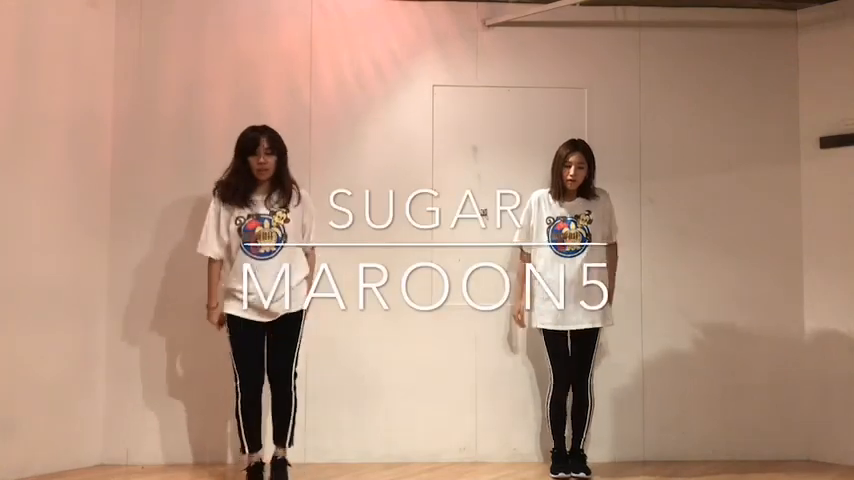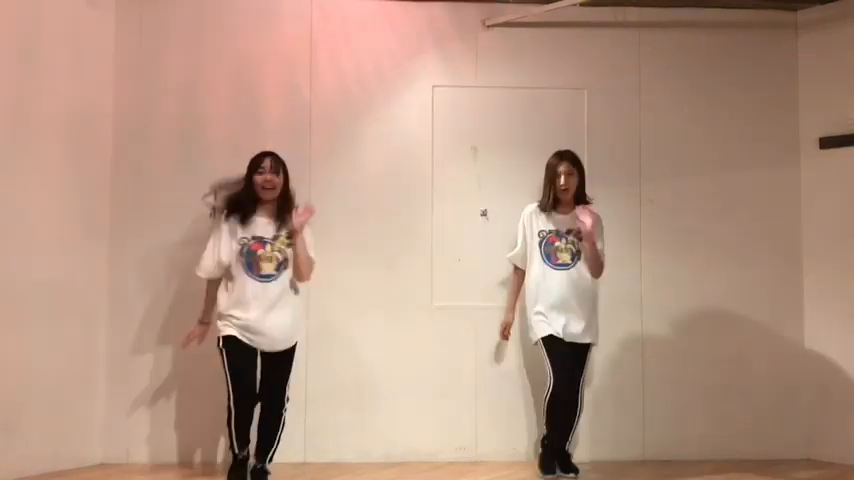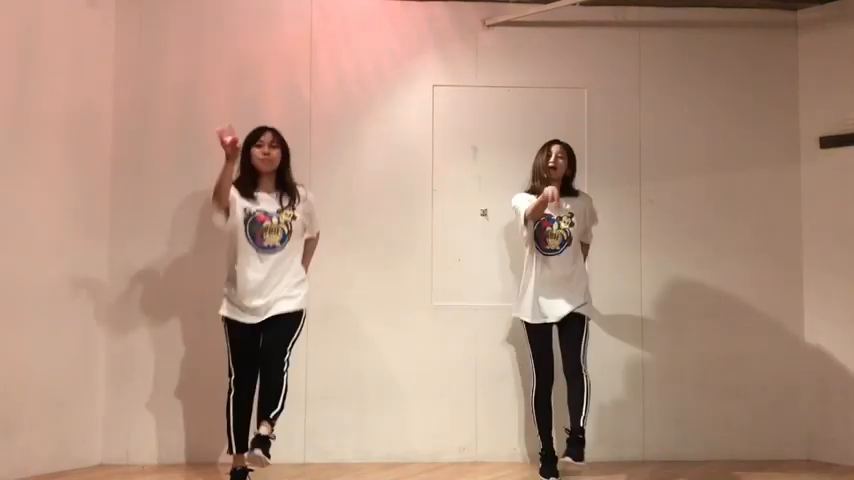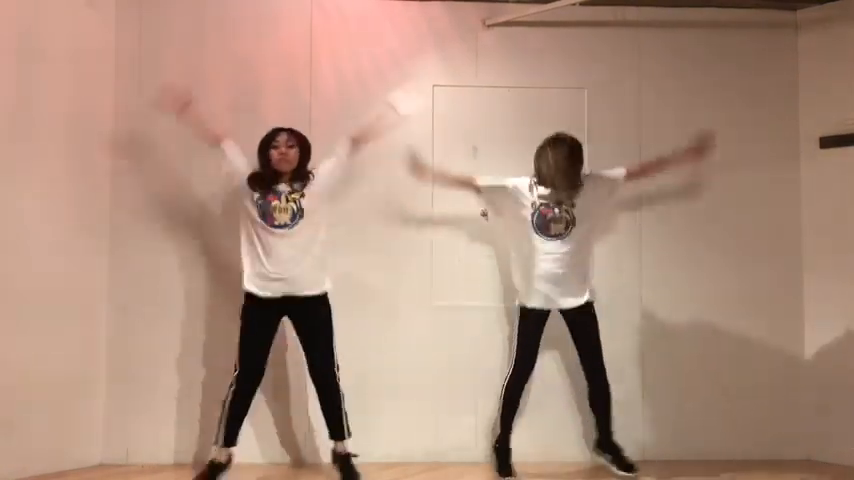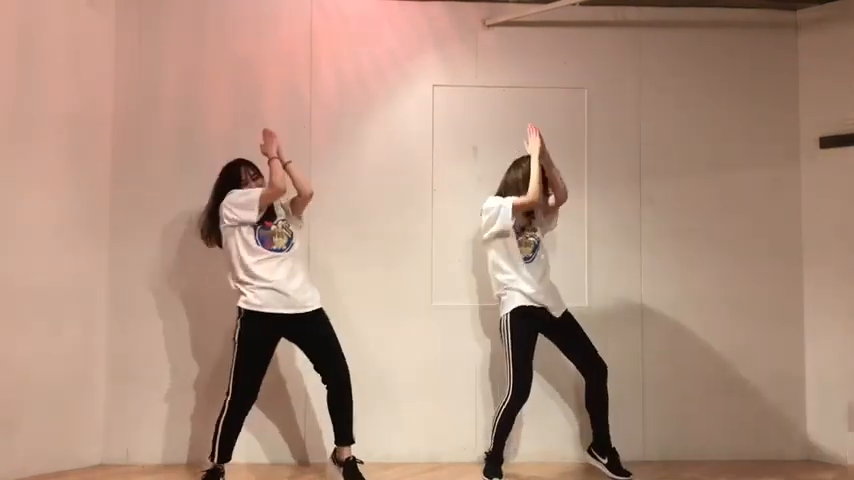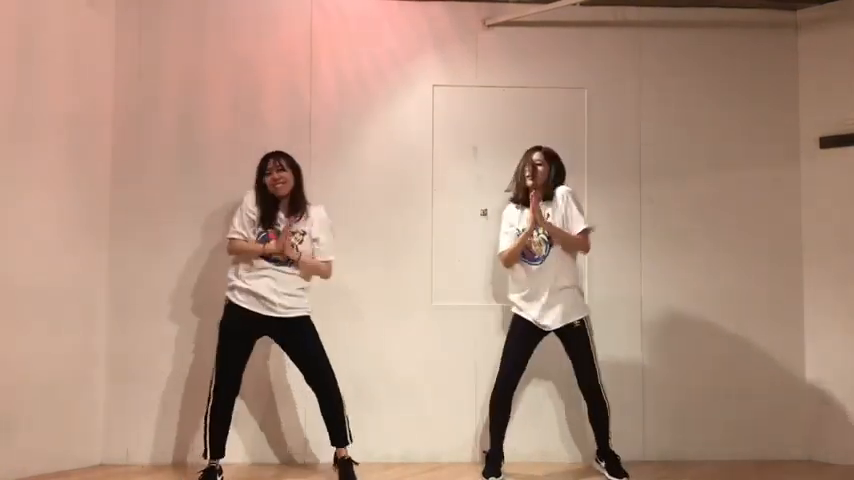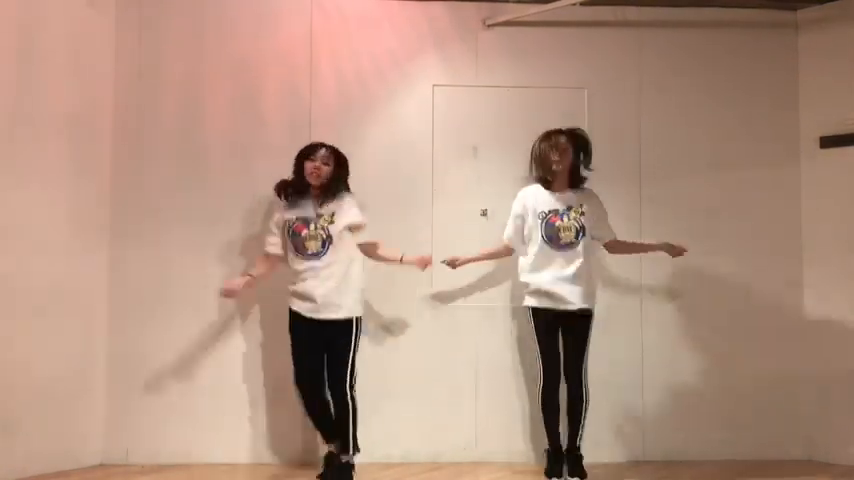
dt=0.7s
person 1, frame 1
left shoulder: (296, 198)
right shoulder: (226, 198)
left elbow: (308, 249)
right elbow: (216, 254)
left wrist: (306, 290)
right wrist: (213, 302)
left hip: (288, 304)
right hip: (242, 306)
left knee: (283, 379)
right knee: (248, 383)
person 1, frame 2
left shoulder: (293, 223)
right shoulder: (232, 222)
left elbow: (305, 274)
right elbow: (214, 275)
left wrist: (299, 233)
right wrist: (204, 320)
left hip: (281, 328)
right hip: (236, 325)
left knee: (275, 401)
right knee: (241, 397)
person 1, frame 3
left shoulder: (299, 197)
right shoulder: (235, 195)
left elbow: (312, 235)
right elbow: (219, 202)
left wrist: (302, 266)
right wrist: (229, 156)
left hip: (287, 302)
right hip: (241, 304)
left knee: (272, 362)
right knee: (241, 380)
left ankle: (263, 437)
person 1, frame 4
left shoulder: (317, 180)
right shoulder: (253, 183)
left elbow: (355, 141)
right elbow: (218, 138)
left wrist: (389, 114)
right wrist: (186, 109)
left hip: (309, 290)
right hip: (261, 290)
left knee: (325, 370)
right knee: (247, 372)
person 1, frame 5
left shoulder: (280, 210)
right shoulder: (233, 204)
left elbow: (306, 193)
right elbow: (280, 187)
left wrist: (279, 157)
right wrist: (275, 156)
left hip: (303, 306)
right hip: (258, 310)
left knee: (338, 375)
right knee: (242, 392)
person 1, frame 6
left shoulder: (315, 215)
right shoulder: (252, 204)
left elbow: (325, 270)
right elbow: (235, 248)
left wrist: (295, 254)
right wrist: (274, 246)
left hip: (291, 311)
right hip: (244, 307)
left knee: (324, 381)
right knee: (224, 386)
person 1, frame 7
left shoulder: (344, 202)
right shoulder: (286, 205)
left elbow: (368, 247)
right elbow: (271, 256)
left wrist: (405, 259)
right wrist: (244, 279)
left hip: (341, 308)
right hip: (301, 308)
left knee: (339, 385)
right knee: (307, 384)
right ankle: (333, 447)
person 2, frame 1
left shoulder: (600, 201)
right shoulder: (539, 201)
left elbow: (610, 246)
right elbow: (525, 251)
left wrist: (610, 288)
right wrist: (520, 298)
left hip: (588, 307)
right hip: (550, 307)
left knee: (582, 380)
right knee: (561, 380)
right ankle: (559, 452)
person 2, frame 2
left shoulder: (590, 218)
right shoulder: (532, 216)
left elbow: (597, 271)
right elbow: (520, 267)
left wrist: (589, 236)
right wrist: (509, 311)
left hip: (580, 318)
right hip: (544, 314)
left knee: (572, 390)
right knee: (557, 382)
left ankle: (562, 452)
right ankle: (549, 447)
person 2, frame 3
left shoulder: (583, 203)
right shoulder: (524, 199)
right elbow: (530, 217)
right wrist: (545, 197)
left hip: (572, 298)
right hip: (536, 300)
left knee: (574, 365)
right knee: (543, 377)
left ankle: (576, 435)
right ankle: (547, 452)
person 2, frame 4
left shoulder: (591, 186)
right shoulder: (520, 189)
left elbow: (634, 173)
right elbow: (477, 185)
left wrist: (683, 156)
right wrist: (433, 175)
left hip: (577, 293)
right hip: (534, 294)
left knee: (596, 369)
right knee: (521, 368)
left ankle: (606, 444)
right ankle: (503, 444)
person 2, frame 5
left shoulder: (535, 214)
right shoulder: (494, 207)
left elbow: (559, 197)
right elbow: (533, 198)
left wrist: (543, 153)
right wrist: (534, 155)
left hip: (549, 303)
right hip: (517, 306)
left knee: (596, 369)
right knee: (520, 388)
left ankle: (601, 448)
person 2, frame 6
left shoulder: (563, 197)
right shoulder: (512, 212)
left elbow: (583, 245)
right elbow: (506, 260)
left wrist: (544, 222)
right wrist: (529, 226)
left hip: (567, 308)
right hip: (526, 310)
left knee: (591, 386)
right knee: (503, 385)
person 2, frame 7
left shoulder: (588, 198)
right shoulder: (528, 196)
left elbow: (610, 243)
right elbow: (509, 245)
left wrist: (655, 246)
right wrist: (467, 259)
left hip: (579, 298)
right hip: (541, 295)
left knee: (576, 375)
right knee: (551, 372)
right ankle: (554, 451)
